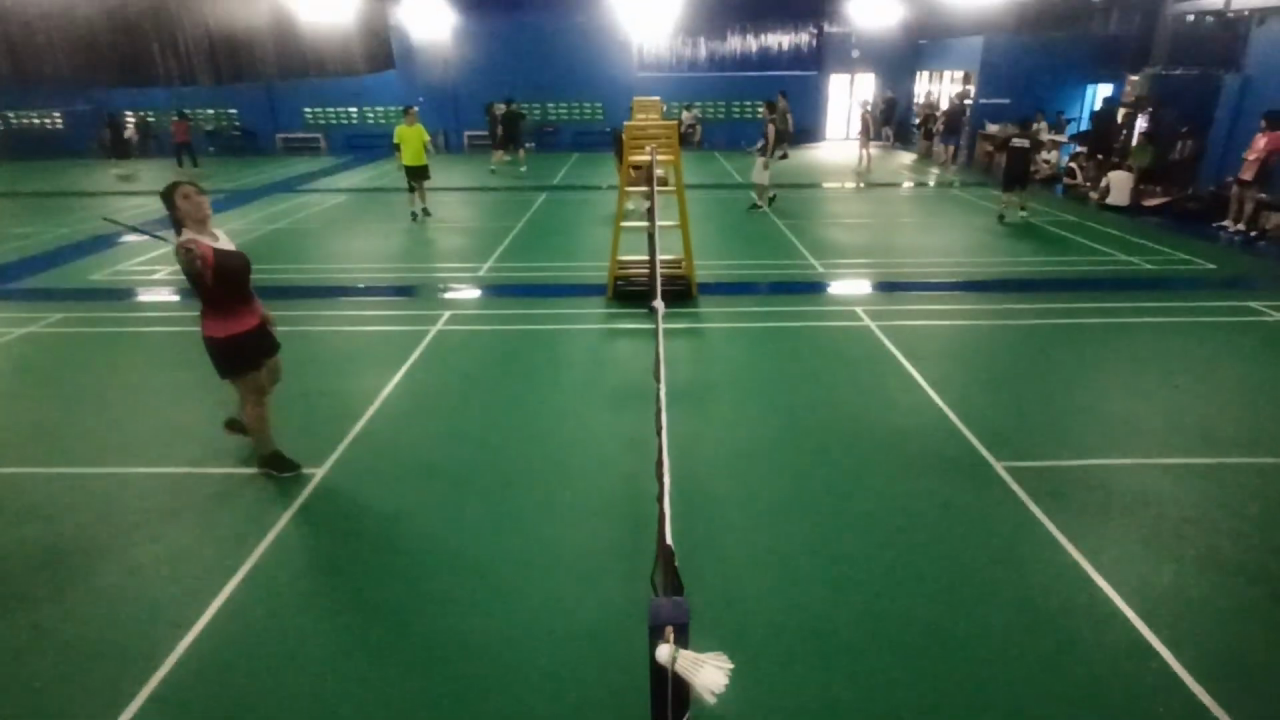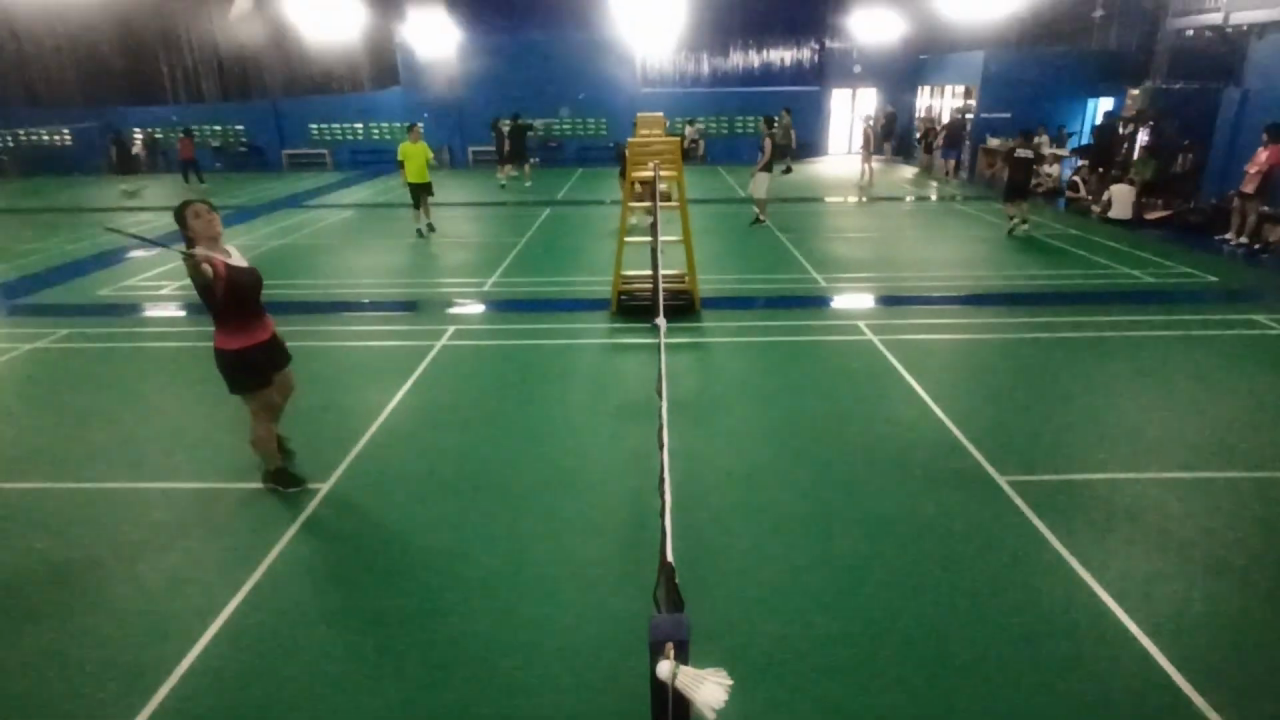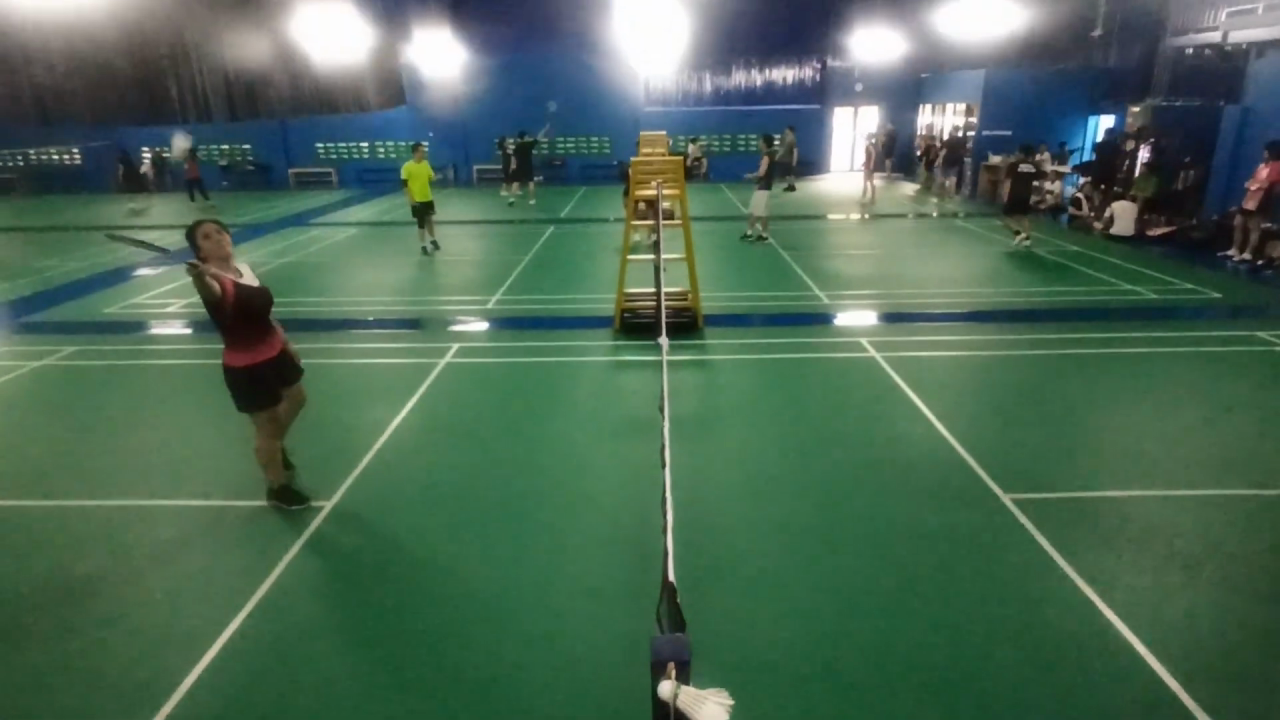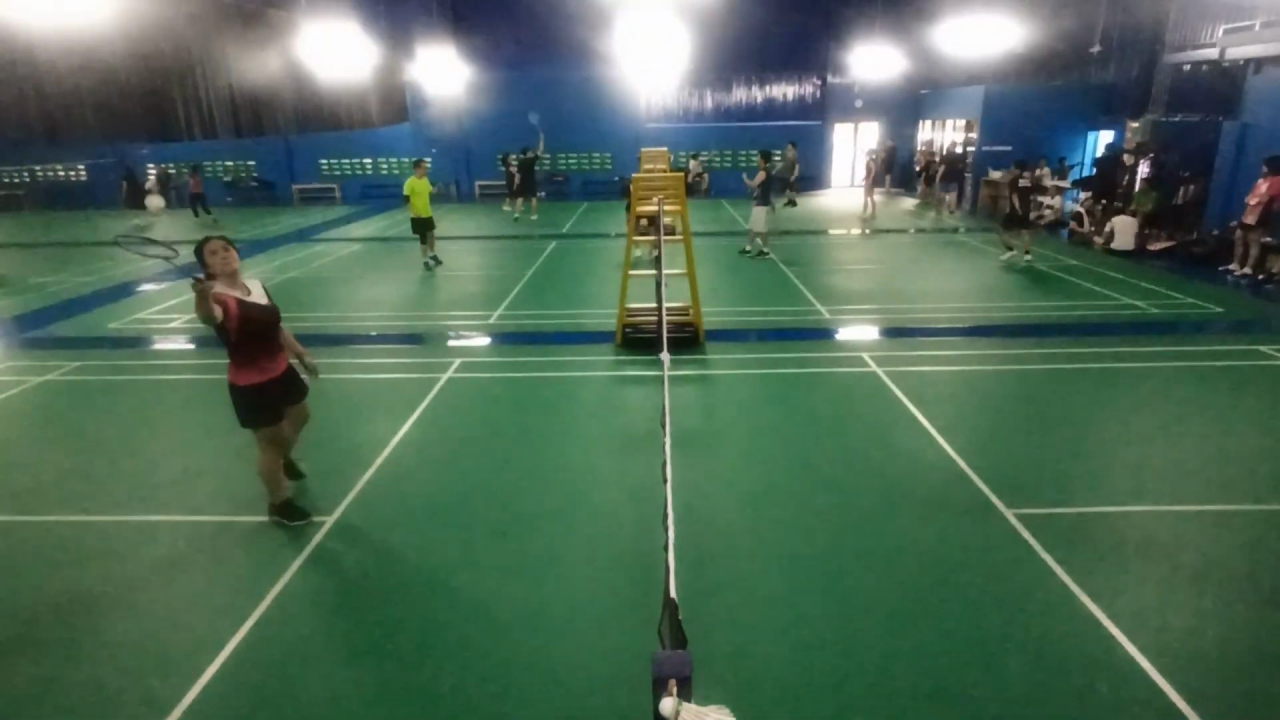
dt=0.1s
person 1, frame 1
left shoulder: (221, 236)
right shoulder: (190, 245)
right elbow: (192, 267)
left wrist: (258, 309)
right wrist: (188, 258)
left hip: (250, 324)
right hip: (225, 333)
left knee: (272, 375)
right knee: (255, 391)
left ankle: (243, 420)
right ankle: (267, 456)
person 1, frame 2
left shoulder: (233, 252)
right shoulder: (203, 261)
right elbow: (202, 274)
left wrist: (272, 326)
right wrist: (194, 265)
left hip: (264, 337)
right hip: (236, 350)
left knee: (285, 388)
right knee: (263, 408)
left ankle: (268, 436)
right ankle: (273, 470)
person 1, frame 3
left shoulder: (246, 269)
right shoulder: (212, 279)
right elbow: (210, 291)
left wrist: (286, 342)
right wrist: (200, 278)
left hip: (274, 352)
right hip: (245, 366)
left knee: (297, 400)
right knee: (269, 425)
left ankle: (275, 449)
right ankle: (278, 488)
person 1, frame 4
left shoulder: (257, 286)
right shoulder: (217, 297)
right elbow: (211, 318)
left wrist: (302, 356)
right wrist: (202, 300)
left hip: (281, 370)
right hip: (250, 384)
left knee: (299, 417)
right knee: (270, 441)
left ankle: (284, 461)
right ankle: (279, 503)
